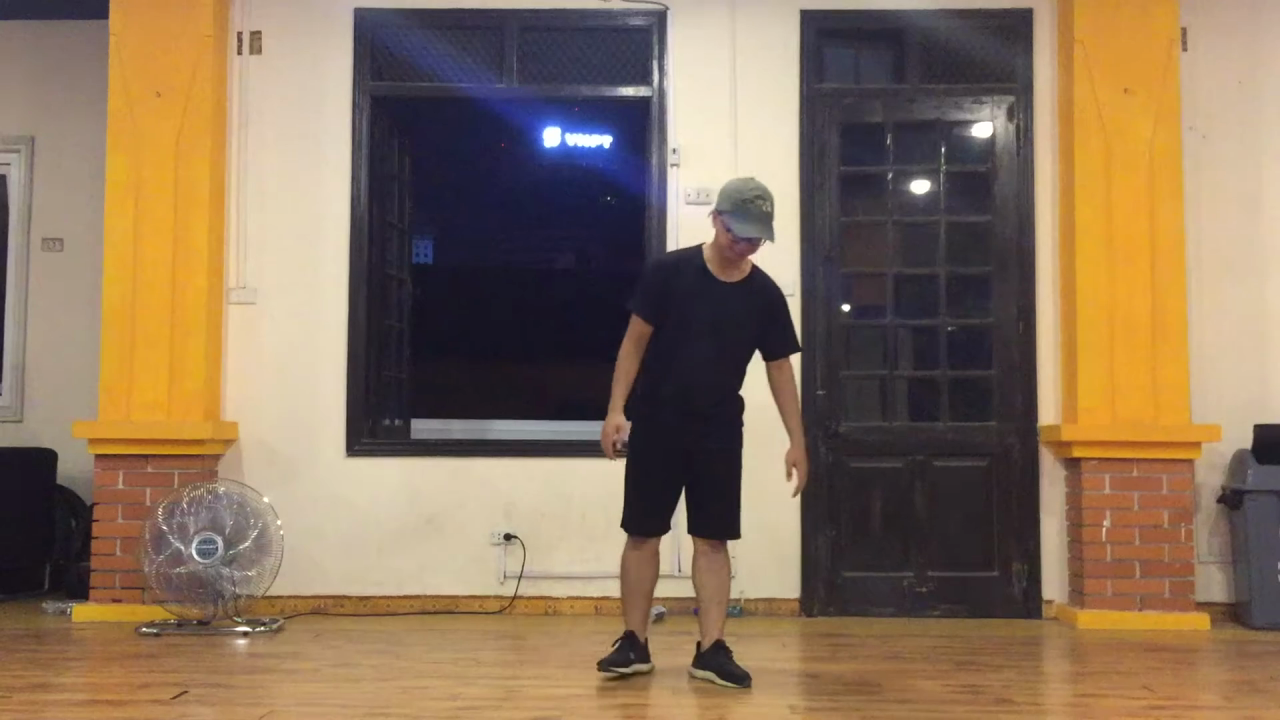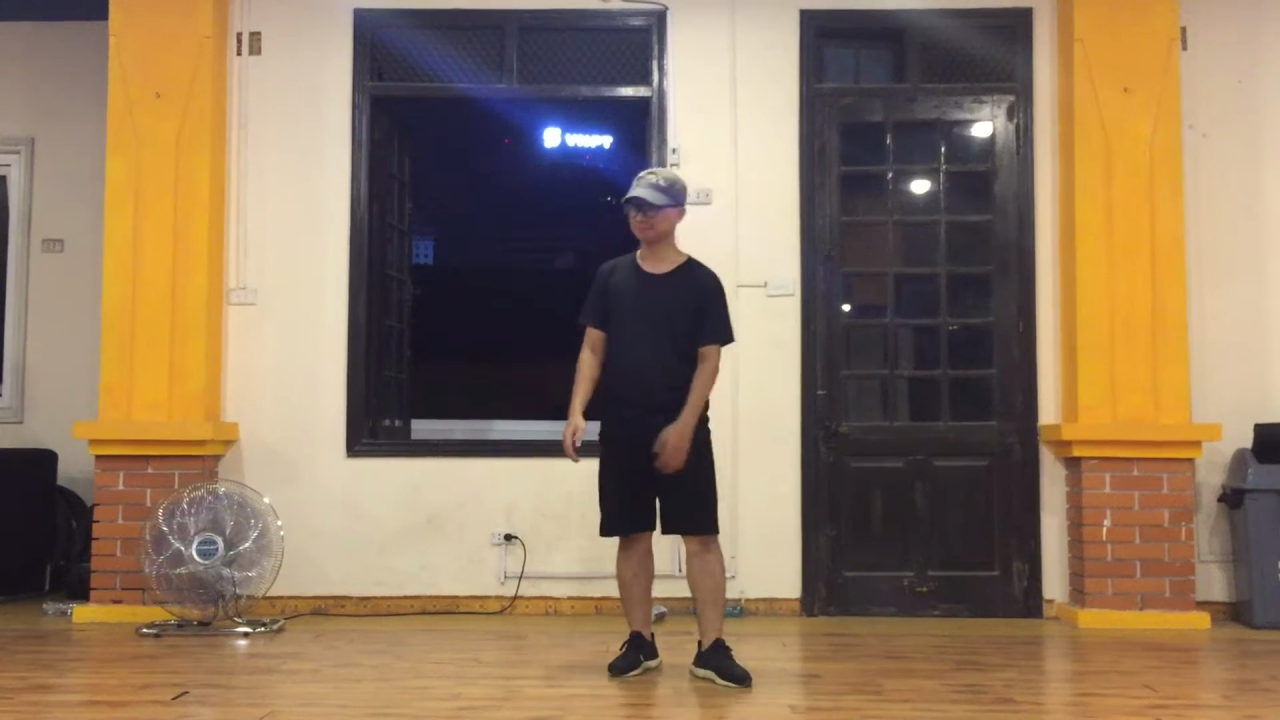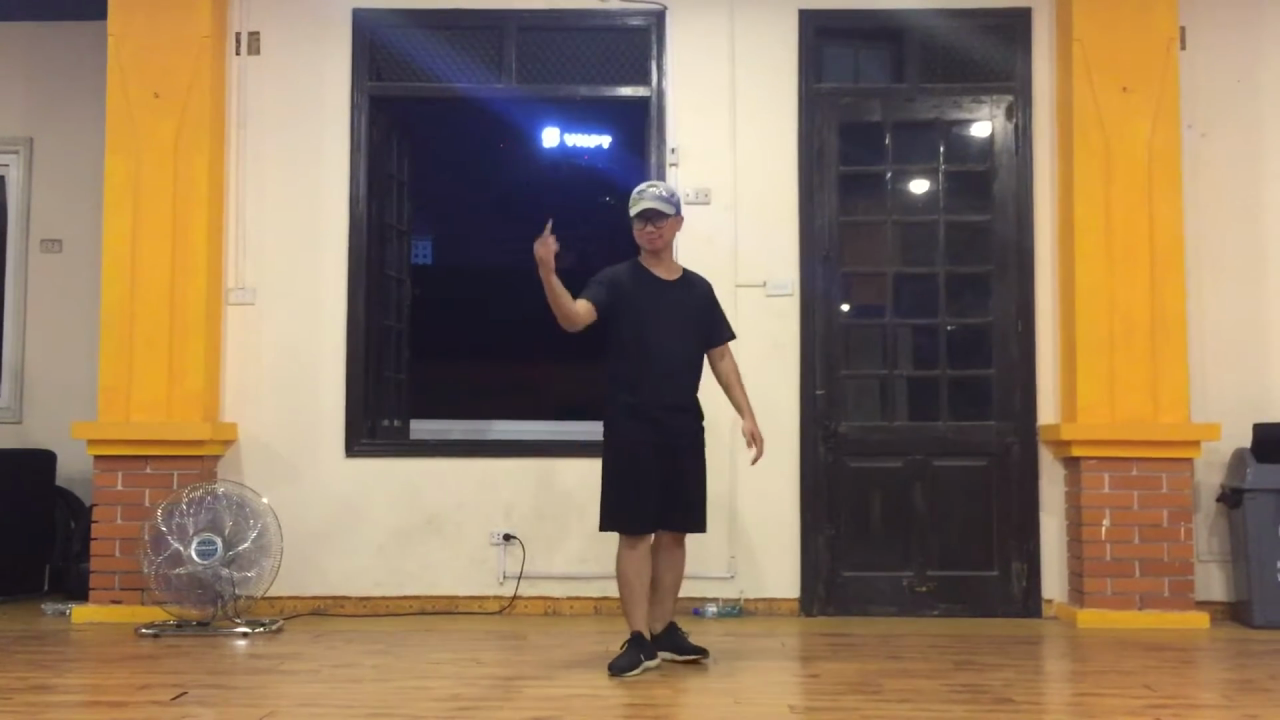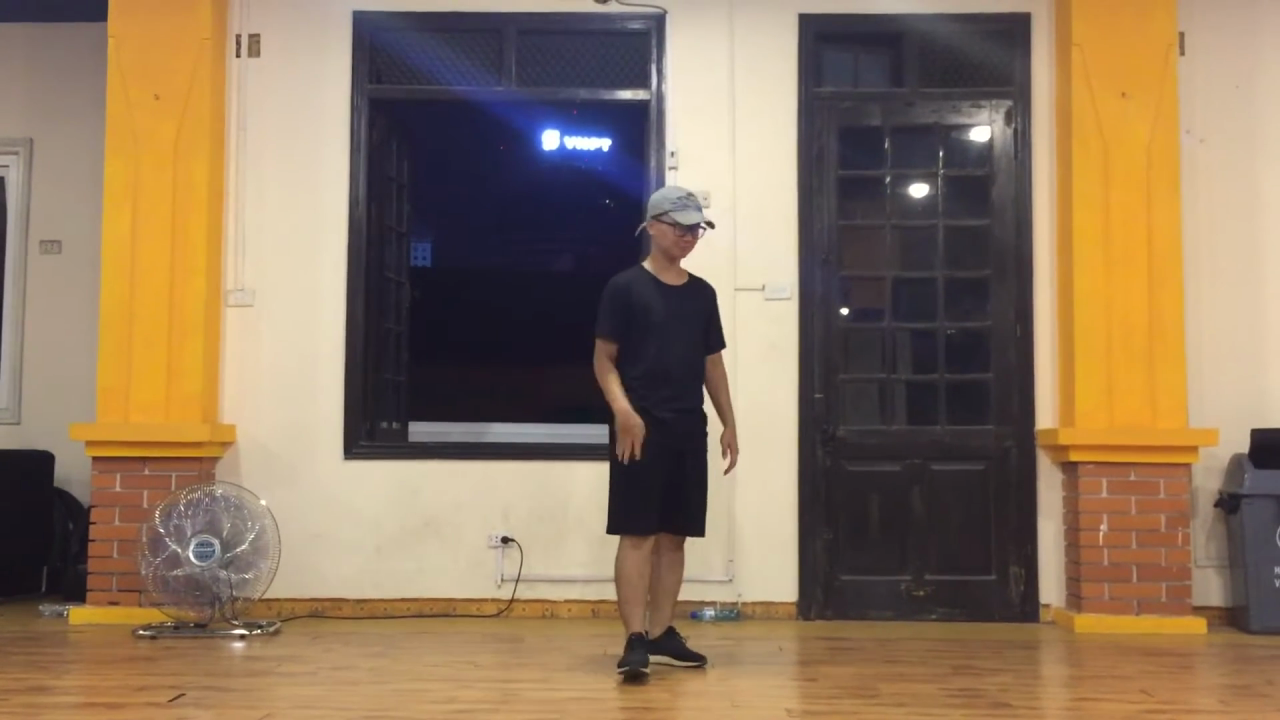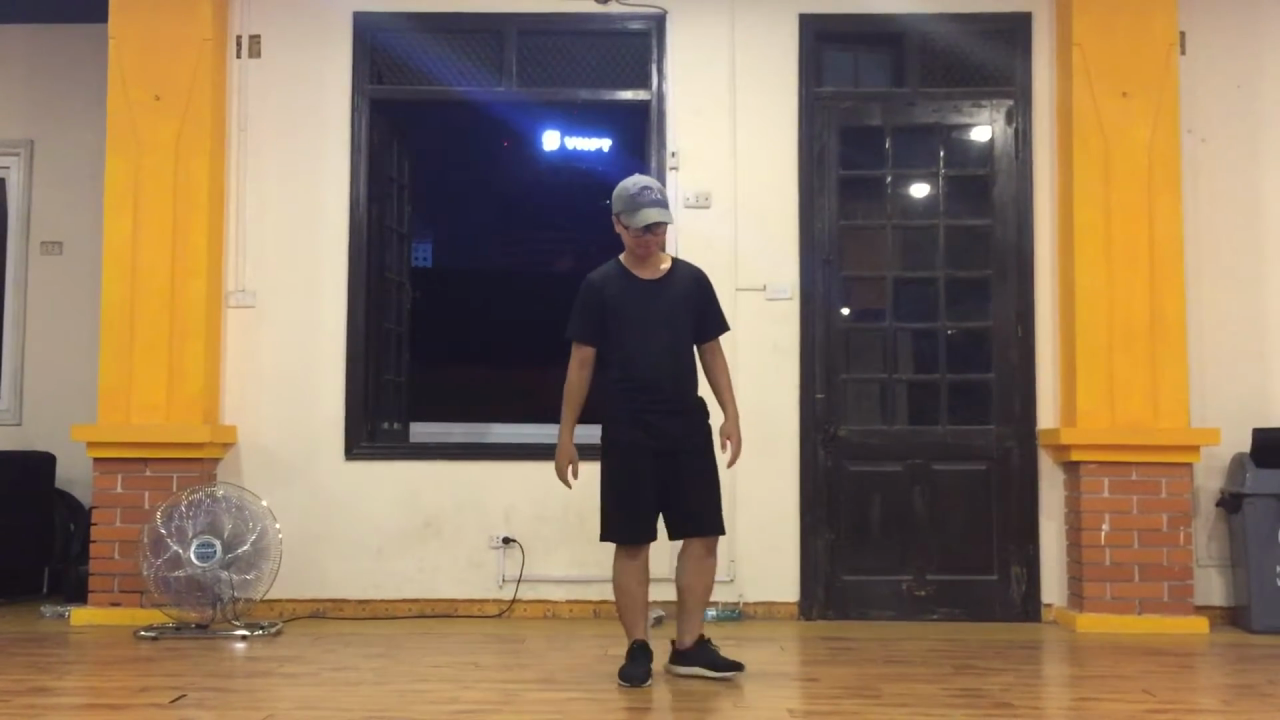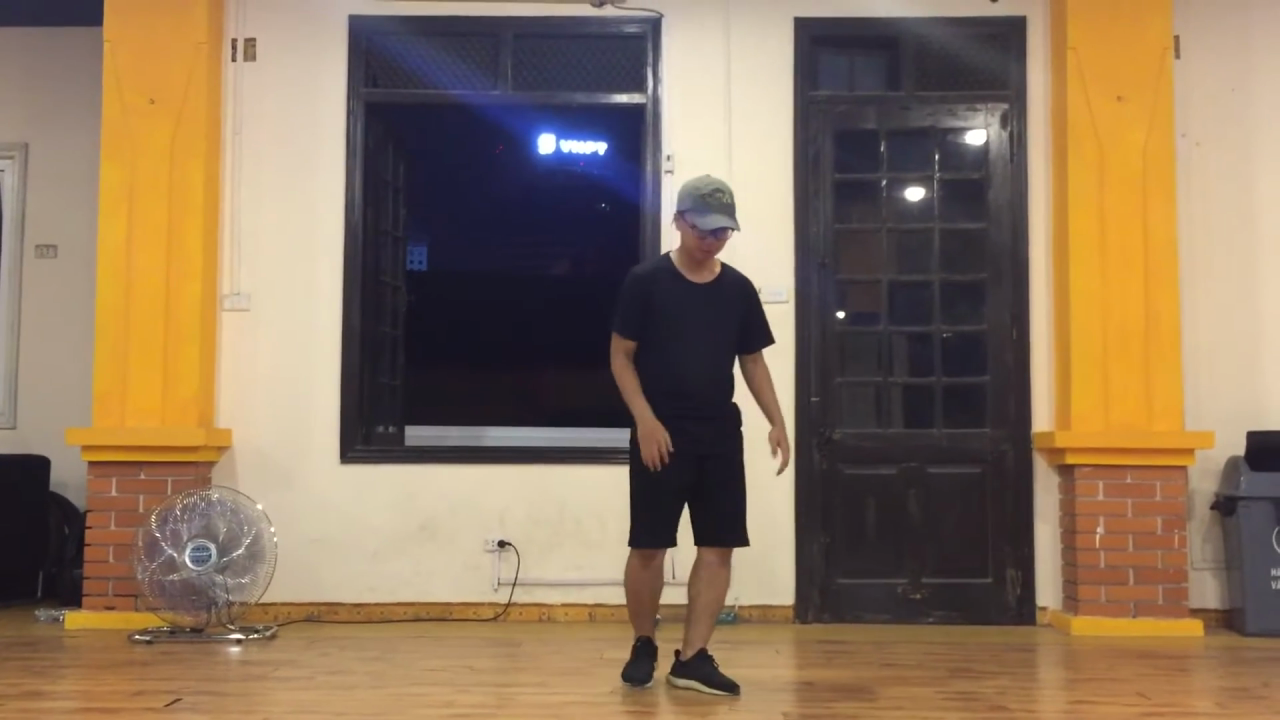
dt=0.7s
person 1, frame 1
left shoulder: (765, 294)
right shoulder: (669, 271)
left elbow: (779, 368)
right elbow: (636, 341)
left wrist: (796, 439)
right wrist: (616, 409)
left hip: (719, 430)
right hip: (655, 423)
left knee: (712, 538)
right knee: (642, 532)
left ankle: (710, 649)
right ankle: (634, 640)
person 1, frame 2
left shoulder: (702, 282)
right shoulder: (611, 276)
left elbow: (709, 361)
right elbow: (593, 348)
left wrist: (683, 426)
right wrist: (576, 412)
left hip: (679, 427)
right hip: (622, 428)
left knee: (701, 535)
right knee: (631, 535)
left ankle: (711, 648)
right ankle: (640, 640)
person 1, frame 3
left shoulder: (699, 289)
right shoulder: (617, 281)
left elbow: (720, 356)
right elbow: (574, 316)
left wrist: (747, 415)
right wrist: (547, 273)
left hip: (684, 426)
right hip: (631, 425)
left knee: (674, 532)
right knee: (635, 532)
left ankle: (663, 629)
right ankle: (639, 638)
person 1, frame 4
left shoulder: (702, 294)
right shoulder: (625, 287)
right elbow: (603, 357)
left wrist: (728, 423)
right wrist: (622, 409)
left hip: (688, 429)
right hip: (641, 428)
left knee: (673, 534)
right knee: (636, 533)
left ankle: (661, 633)
right ankle: (635, 640)
person 1, frame 5
left shoulder: (692, 280)
right shoulder: (600, 286)
left elbow: (711, 351)
right elbow: (582, 363)
left wrist: (730, 414)
right wrist: (566, 434)
left hip: (688, 427)
right hip: (627, 433)
left knee: (703, 535)
right knee: (631, 542)
left ankle: (689, 644)
right ankle: (638, 648)
person 1, frame 6
left shoulder: (739, 290)
right shoulder: (646, 281)
left elbow: (752, 361)
right elbow: (620, 356)
left wrist: (777, 422)
right wrist: (644, 419)
left hip: (720, 433)
right hip: (661, 434)
left knee: (718, 547)
right knee: (649, 546)
left ankle: (691, 657)
right ankle: (642, 645)
